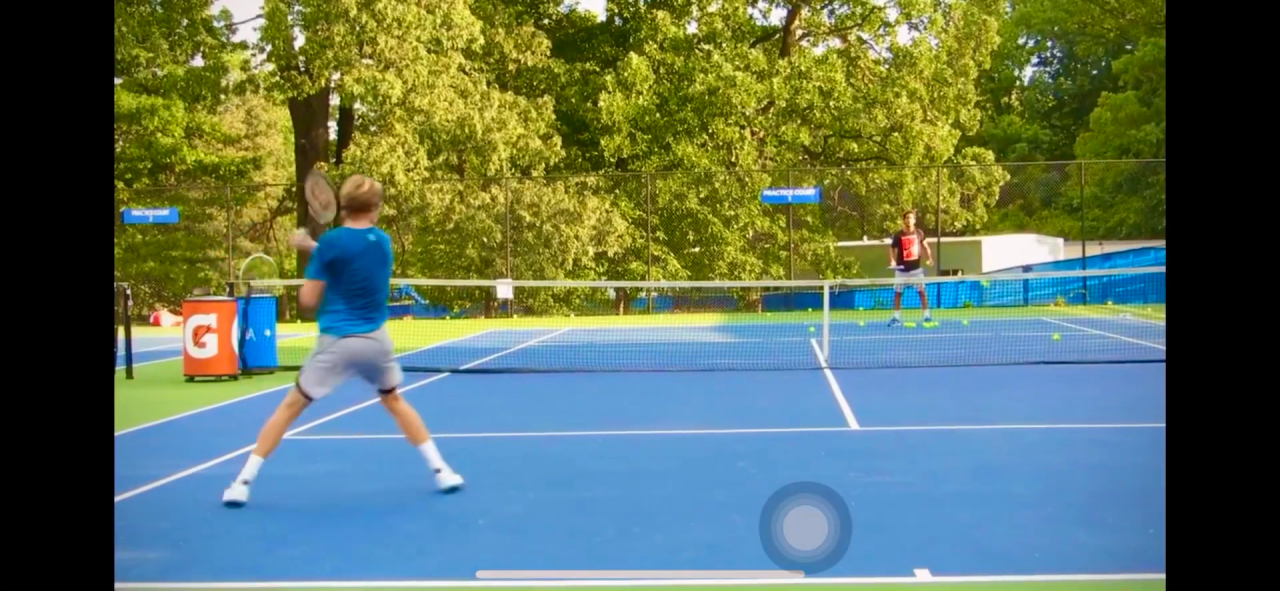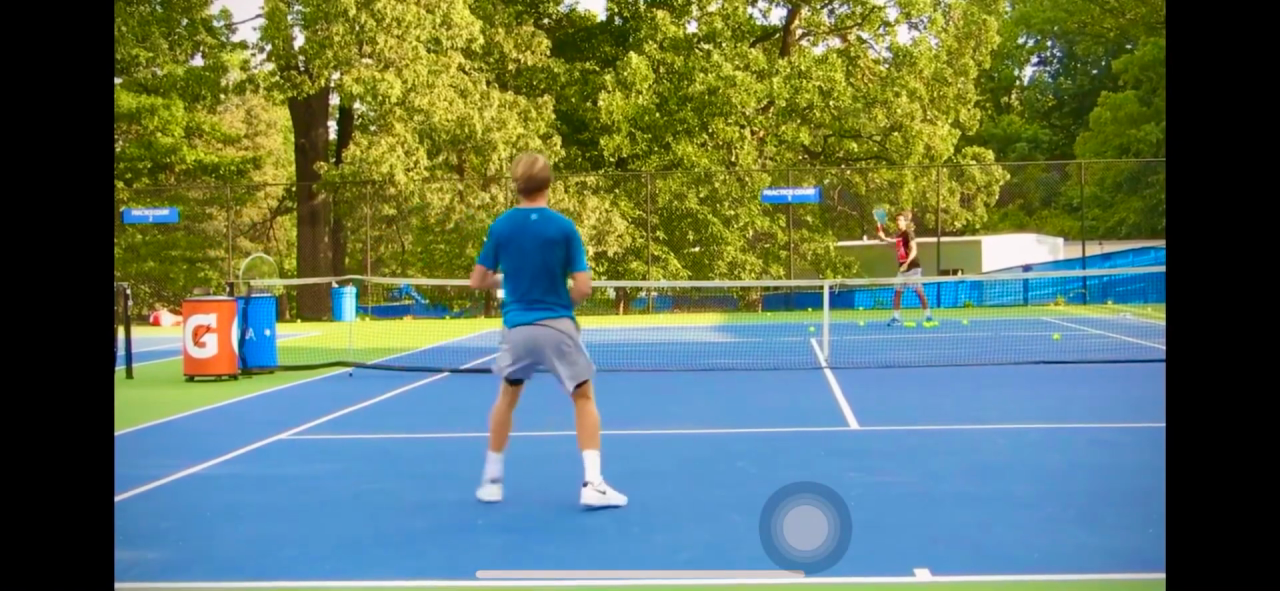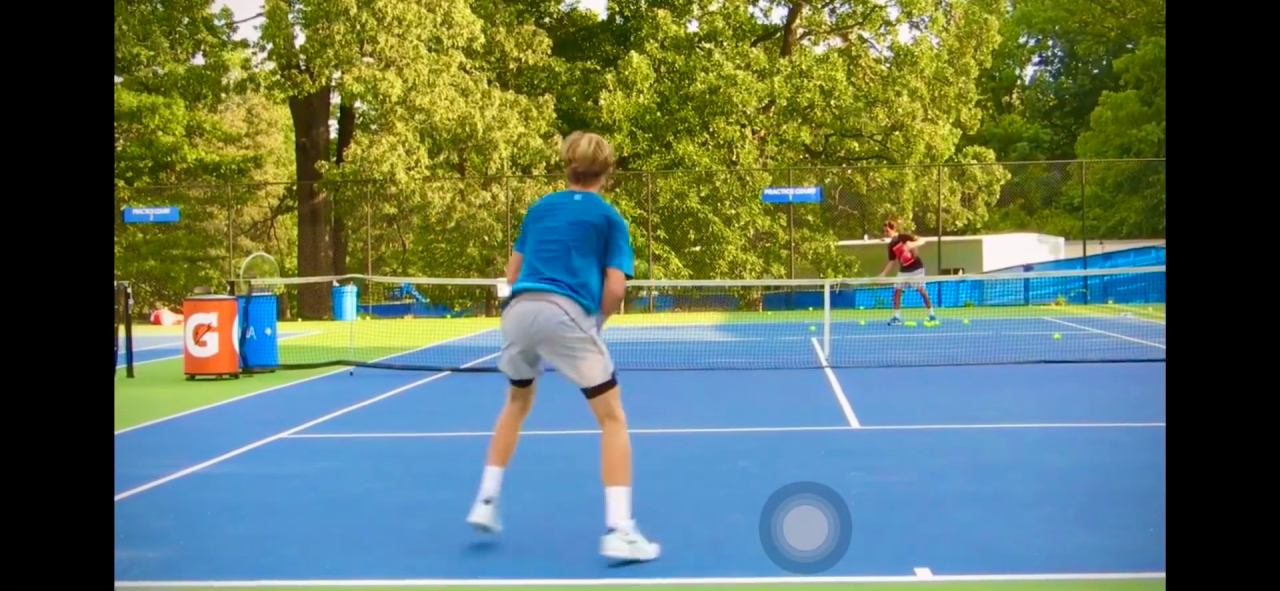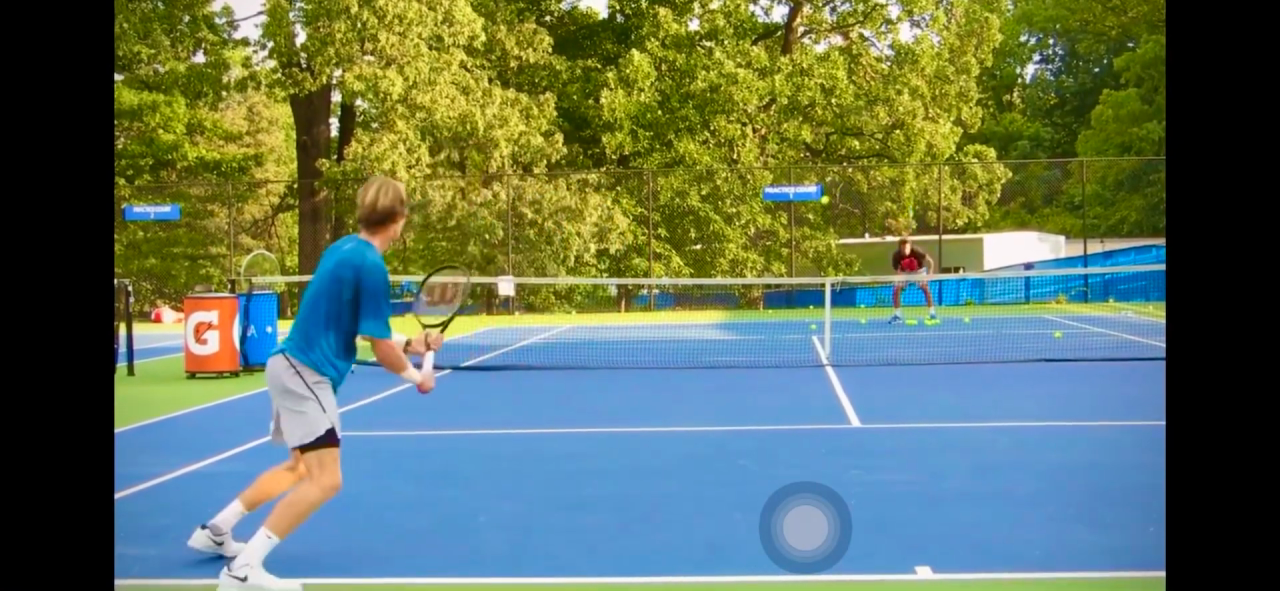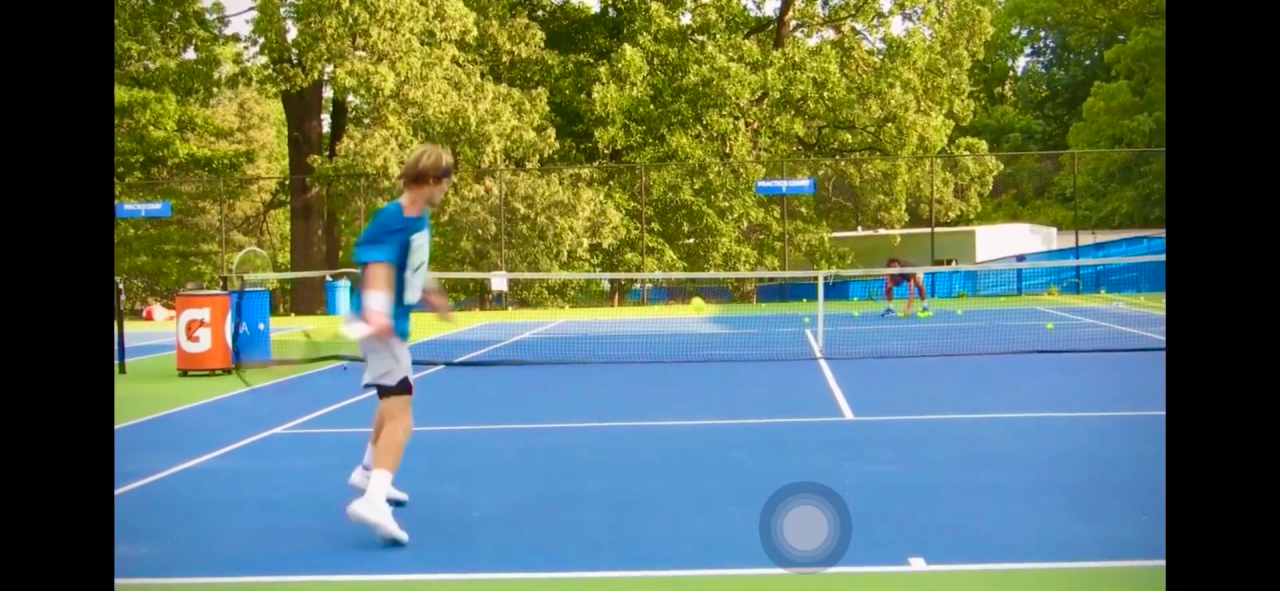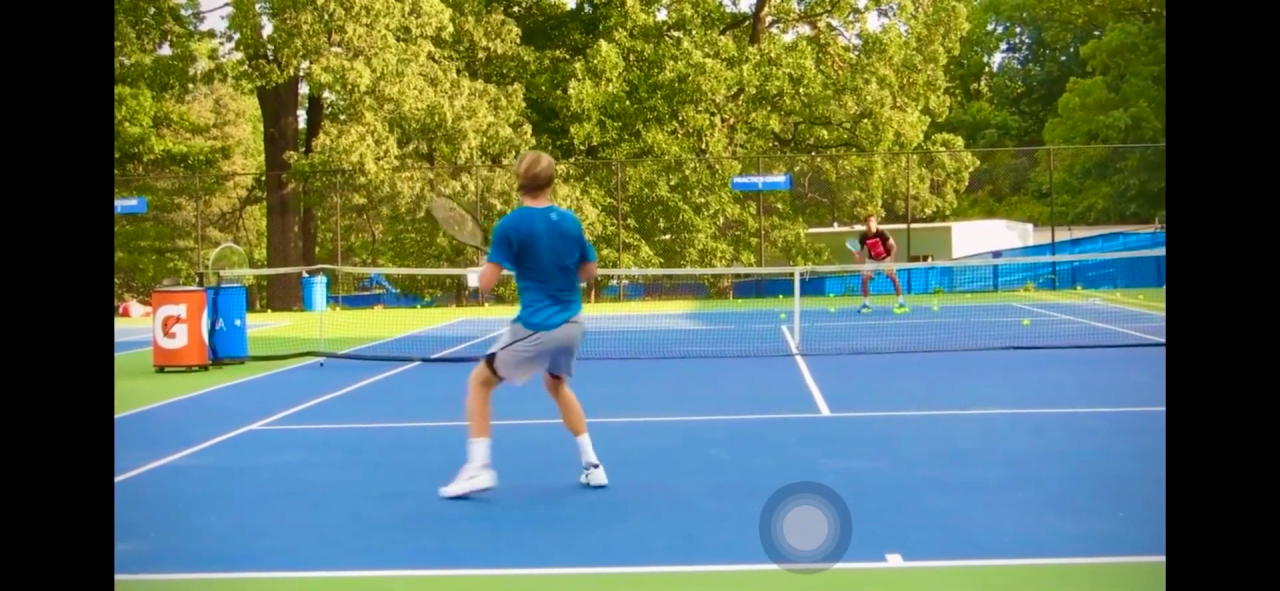
dt=0.7s
person 1, frame 1
left shoulder: (331, 242)
right shoulder: (384, 242)
left elbow: (308, 299)
left wrist: (316, 277)
right wrist: (311, 245)
left hip: (338, 343)
right hip: (377, 340)
left knee: (291, 407)
right knee: (394, 401)
left ankle: (243, 483)
right ankle: (440, 469)
person 1, frame 2
left shoulder: (500, 226)
right shoulder: (564, 227)
left elbow: (479, 280)
right elbow: (583, 287)
left hip: (517, 329)
right hip: (557, 327)
left knee: (507, 398)
right knee: (584, 399)
left ankle: (491, 481)
right ankle: (593, 484)
person 1, frame 3
left shoulder: (539, 208)
right shoulder: (609, 216)
left elbow: (511, 274)
right elbow: (615, 287)
right wrist: (595, 319)
left hip: (519, 312)
right hip: (568, 316)
left knee: (515, 406)
right knee: (614, 422)
left ankle: (487, 502)
right ankle: (619, 530)
person 1, frame 4
left shoulder: (342, 250)
right shoulder: (370, 266)
right elbow: (380, 346)
left wrist: (409, 344)
right wrist: (416, 376)
left hip: (292, 365)
right hip: (305, 372)
left knee: (301, 468)
right knee: (326, 480)
left ankle: (215, 530)
person 1, frame 5
left shoulder: (419, 219)
right shoulder: (393, 226)
right elbow: (376, 274)
left wrist: (427, 292)
right wrist: (376, 315)
left hip: (391, 326)
right hip: (383, 330)
left knee: (394, 402)
right knee: (399, 417)
left ankle: (367, 473)
right ankle: (372, 502)
person 1, frame 6
left shoulder: (511, 225)
right shoulder: (571, 222)
left elbow: (487, 283)
right elbow: (589, 272)
left wrist: (479, 273)
left hip: (534, 328)
right hip: (571, 325)
left knee: (479, 383)
right knee: (557, 387)
left ankle: (478, 468)
right ankle: (592, 465)
